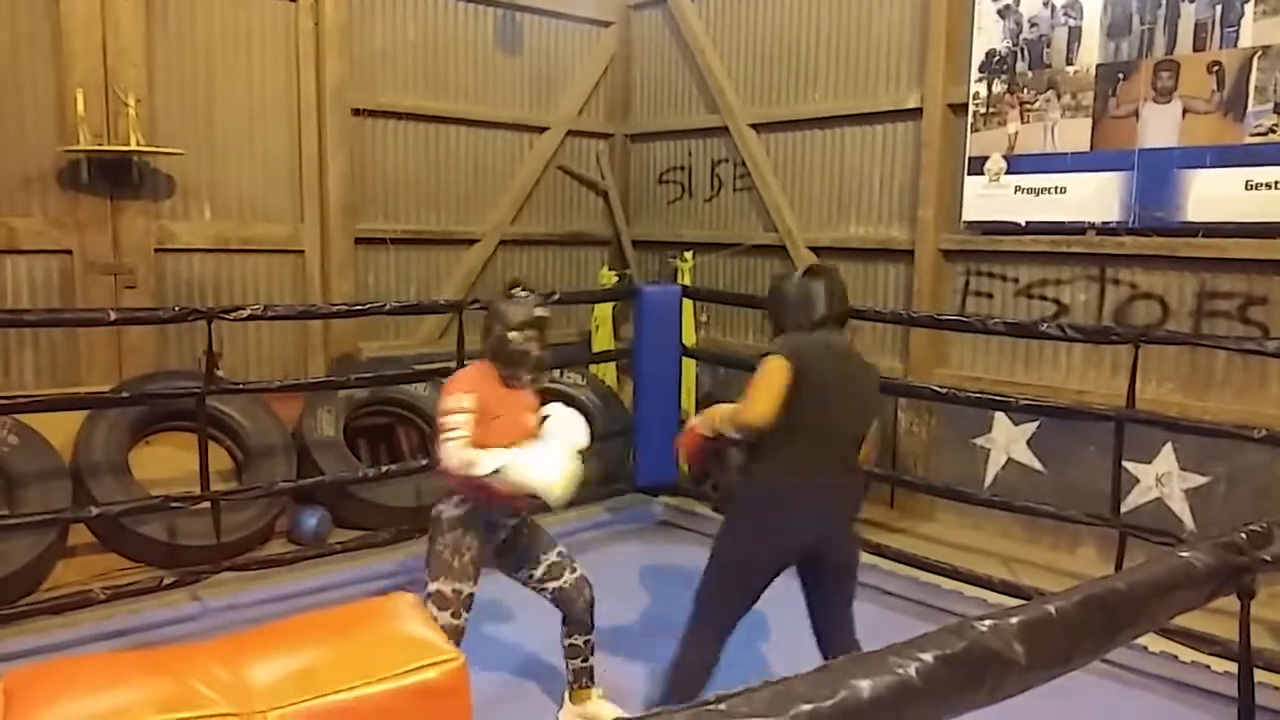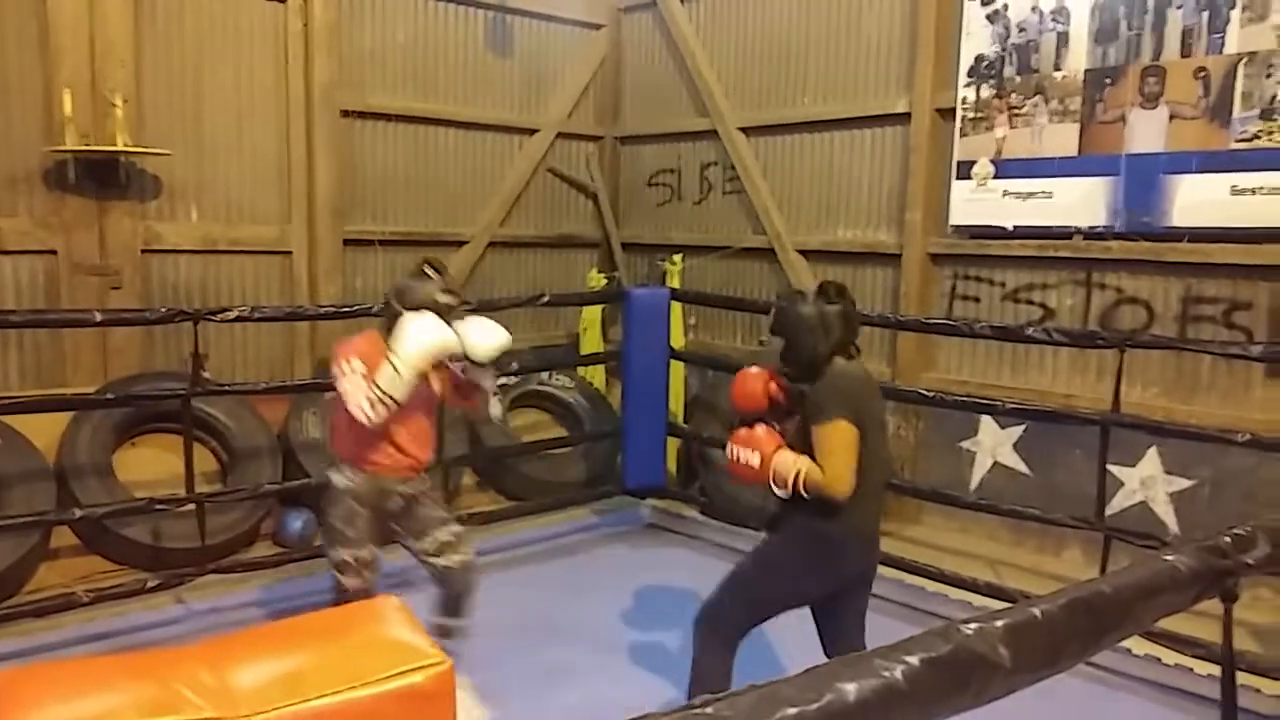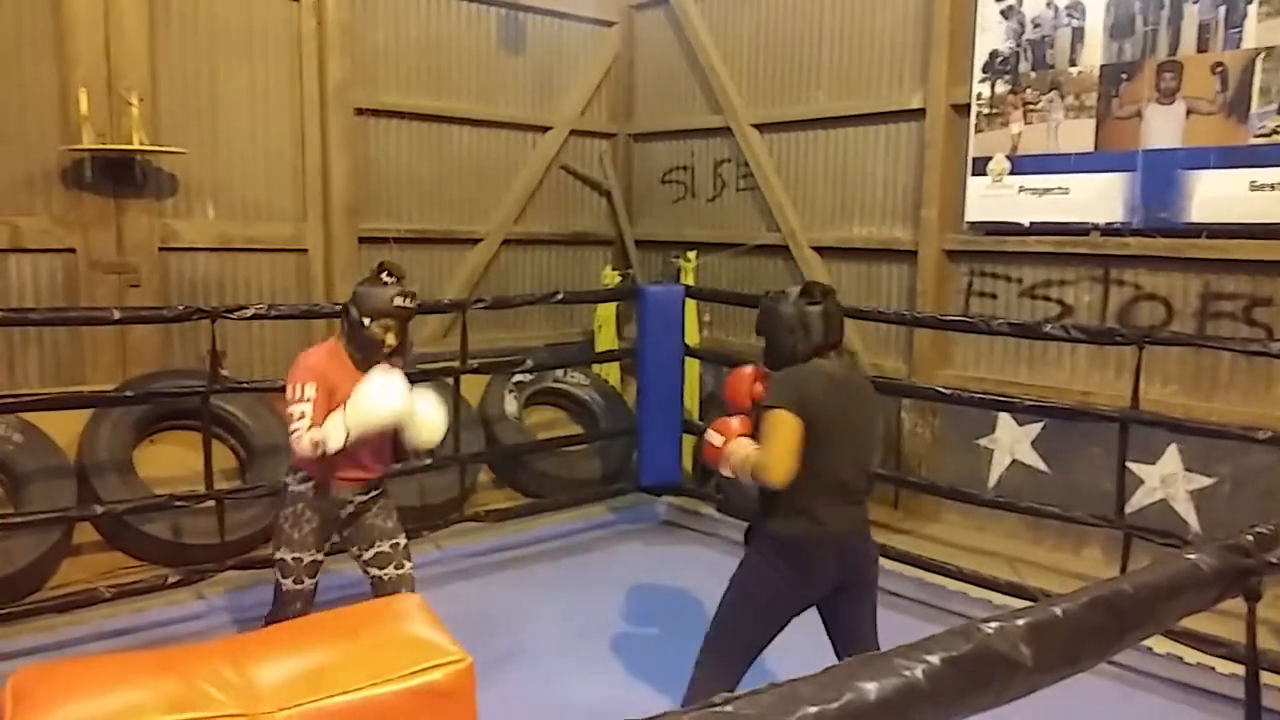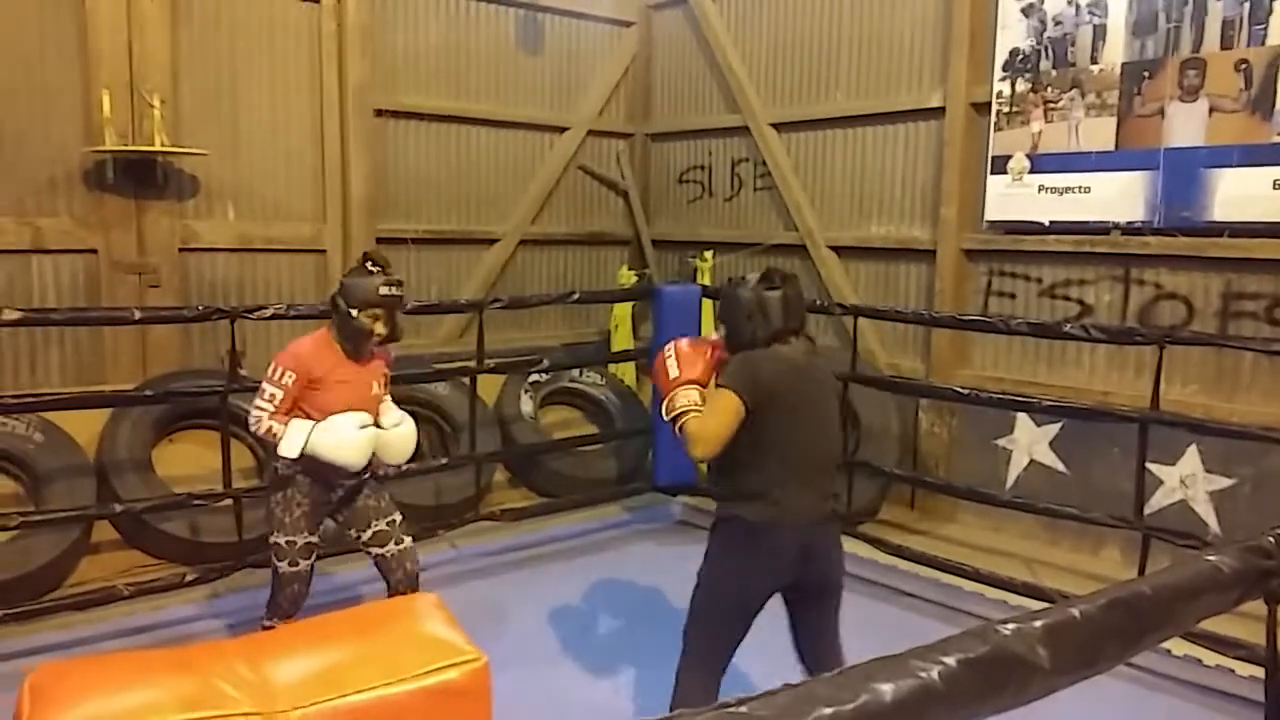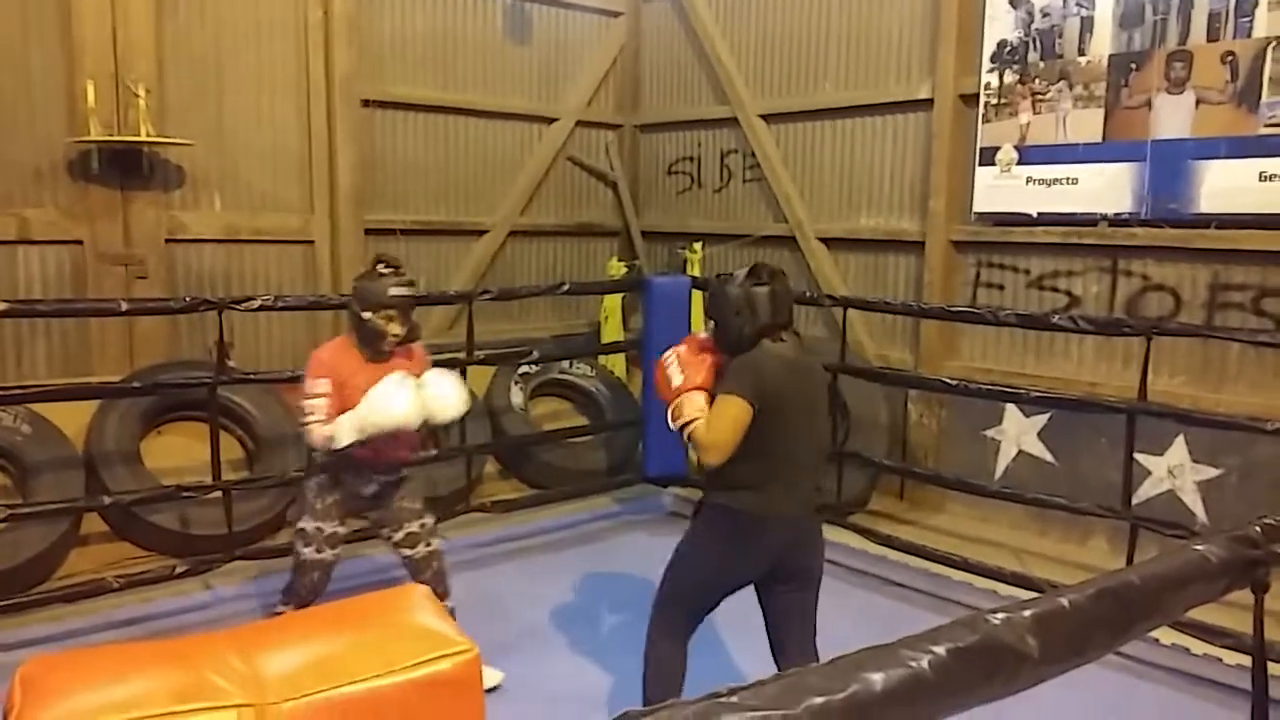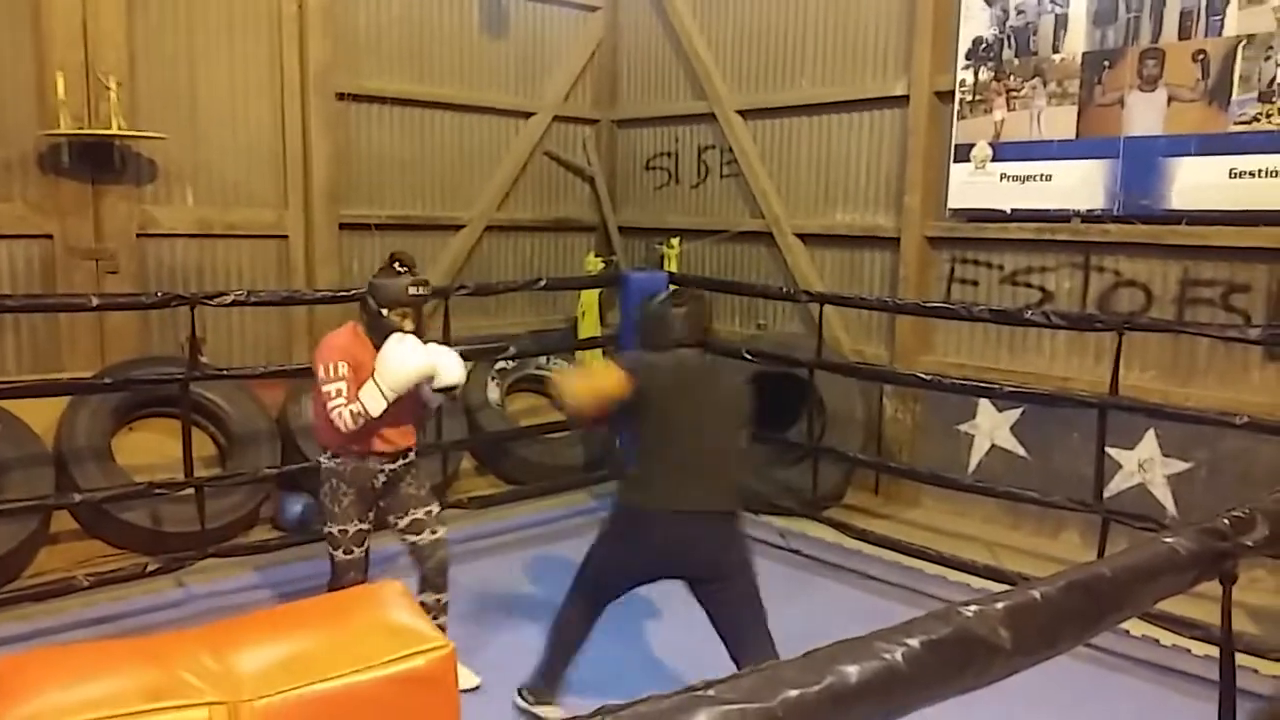
dt=0.3s
person 1, frame 1
left shoulder: (791, 350)
right shoulder: (866, 375)
left elbow: (754, 415)
left wrist: (711, 420)
left hip: (770, 506)
right hip: (834, 516)
left knee: (708, 627)
right knee: (838, 639)
person 1, frame 2
left shoulder: (832, 391)
right shoulder: (856, 380)
left elbow: (836, 483)
left wrist: (778, 462)
right wrist: (781, 410)
left hip: (811, 541)
right hip: (858, 544)
left knee: (714, 628)
right knee: (849, 656)
person 1, frame 3
left shoulder: (791, 385)
right shoulder: (859, 385)
left elbow: (777, 473)
left wrist: (739, 453)
left hip: (791, 551)
right hip: (853, 548)
left knee: (719, 663)
person 1, frame 4
left shoulder: (749, 369)
right shoulder: (820, 371)
left elbow: (701, 443)
left wrist: (685, 389)
left hip: (752, 536)
right hip: (820, 537)
left knee: (702, 662)
right knee: (824, 661)
person 1, frame 5
left shoulder: (750, 368)
right shoulder: (810, 368)
left elbow: (711, 450)
left wrist: (688, 392)
right wrist: (718, 380)
left hip: (735, 525)
right hip: (801, 530)
left knee: (668, 626)
right knee: (798, 657)
person 1, frame 6
left shoulder: (649, 369)
right shoulder: (734, 386)
left elbow: (576, 396)
left wrist: (565, 378)
left hip: (645, 524)
right hip: (714, 531)
left knee: (584, 598)
right knee: (755, 648)
person 2, frame 1
left shoulder: (523, 388)
right shoulder: (467, 383)
right elbow: (453, 457)
right wrist: (497, 464)
left hip: (513, 520)
right hip: (465, 517)
left knee: (577, 594)
right knee: (442, 631)
person 2, frame 2
left shoulder: (435, 357)
right shoulder: (355, 350)
left elbow: (479, 401)
right elbow: (366, 413)
left wrist: (480, 362)
right wrist: (405, 364)
left hip: (411, 488)
right hip: (359, 489)
left knee: (459, 570)
right knee: (355, 600)
person 2, frame 3
left shoulder: (386, 363)
right shoulder: (314, 365)
right elbow: (303, 444)
left wrist: (415, 419)
right wrist: (355, 421)
left hip: (368, 496)
right hip: (313, 496)
left knee: (399, 592)
right knee: (292, 609)
person 2, frame 4
left shoulder: (380, 353)
right shoulder: (303, 355)
right elbow: (260, 419)
left wrist: (391, 423)
right wrist: (313, 437)
left hip: (357, 480)
right hip: (302, 482)
left knee: (405, 570)
right knee: (290, 591)
person 2, frame 5
left shoulder: (413, 354)
right shoulder: (328, 361)
left elbow: (417, 413)
right elbow: (318, 436)
right wrist: (365, 421)
left hip: (389, 479)
right hip: (337, 478)
left knee: (430, 567)
right knee: (307, 579)
person 2, frame 6
left shoulder: (407, 345)
right shoulder: (338, 347)
right elbow: (343, 419)
left wrist: (434, 382)
right wrist: (386, 384)
left hip: (401, 464)
right hip: (349, 469)
left knee: (435, 555)
right knee: (349, 576)
